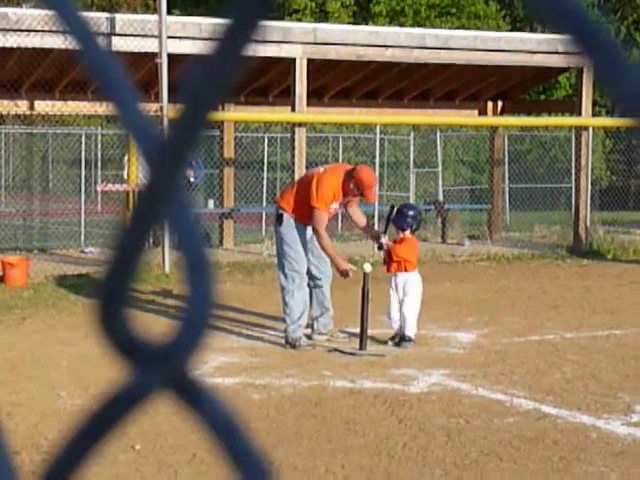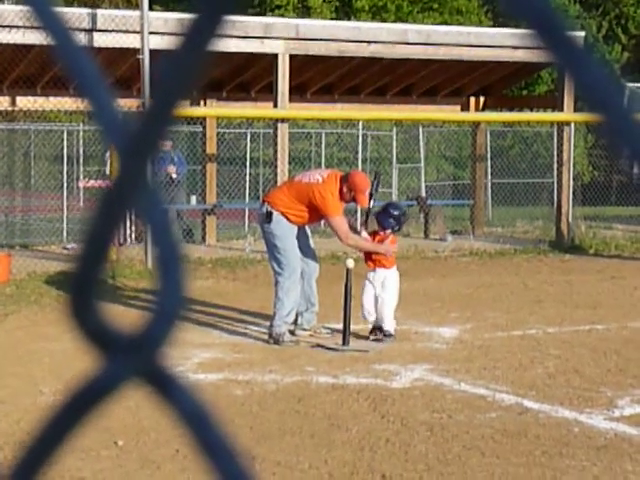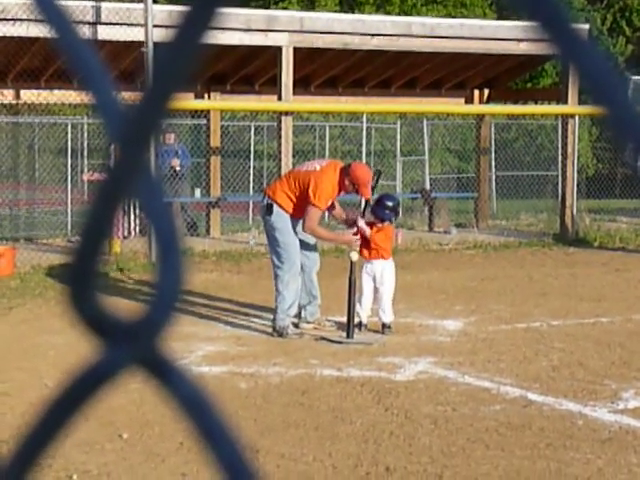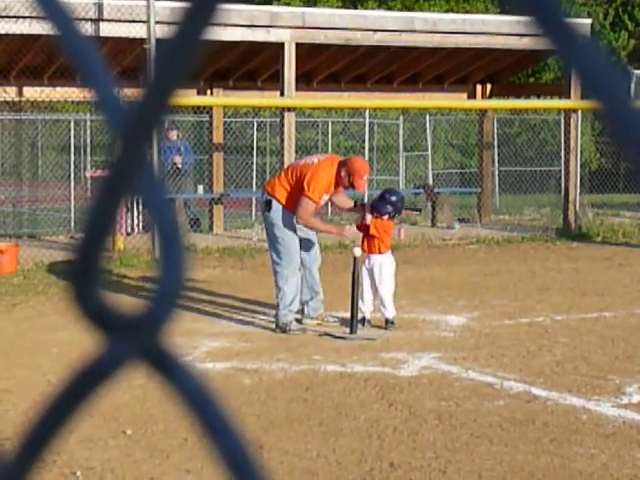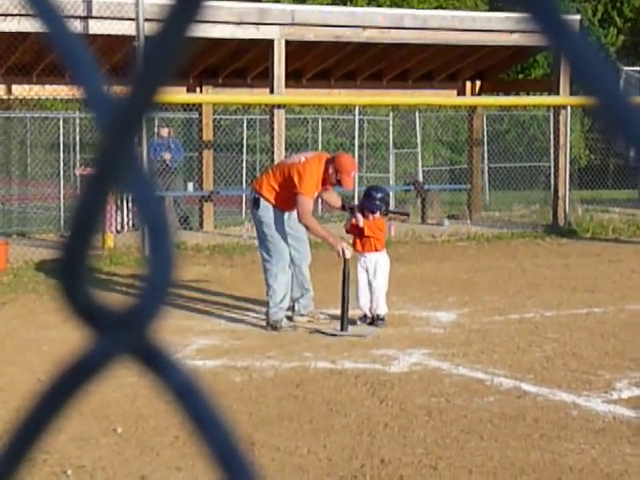
dt=1s
person 1, frame 1
left shoulder: (354, 180)
right shoulder: (327, 184)
left elbow: (353, 210)
right elbow: (319, 231)
left wrist: (376, 236)
right wrist: (338, 262)
left hip: (313, 221)
right hip: (291, 218)
left knee: (321, 274)
right knee: (296, 276)
left ankle: (323, 328)
right ankle: (294, 335)
person 1, frame 2
left shoulder: (340, 181)
right shoulder: (326, 192)
left elbow: (339, 218)
right elbow: (346, 237)
left wrist: (362, 238)
right wrist: (380, 248)
left hip: (294, 216)
right hip: (275, 215)
left knee: (309, 268)
right knee: (290, 272)
left ankle: (306, 324)
right ankle: (278, 331)
person 1, frame 3
left shoulder: (340, 171)
right shoulder: (324, 182)
left elbow: (330, 201)
right elbow: (309, 227)
left wrist: (347, 219)
right wrist: (341, 239)
left hip: (297, 210)
right hip: (278, 208)
left knee: (310, 262)
right knee: (290, 265)
left ankle: (309, 316)
right ankle: (282, 324)
person 1, frame 4
left shoulder: (340, 168)
right shoulder: (320, 175)
left elbow: (336, 195)
right elbow: (303, 217)
left wrist: (359, 208)
right wrist: (337, 230)
left hip: (299, 205)
right hip: (277, 204)
left knee: (311, 259)
right knee: (289, 261)
left ankle: (312, 311)
right ankle: (285, 320)
person 1, frame 5
left shoulder: (327, 164)
right shoulder: (309, 172)
left elbow: (326, 191)
right elbow: (305, 217)
left wrist: (347, 207)
right wrist: (333, 240)
left hip: (288, 204)
right hip: (267, 202)
left knee: (301, 257)
right knee: (279, 259)
left ankle: (303, 308)
right ankle: (275, 317)
person 2, frame 1
left shoulder: (410, 241)
right shoulder: (396, 242)
left elbow: (397, 251)
right elbow: (388, 260)
left wrist: (387, 243)
right wrist: (386, 248)
left hip: (410, 279)
right hip: (396, 278)
left knee: (408, 308)
right knee: (394, 308)
left ankle: (409, 336)
right ankle: (398, 332)
person 2, frame 2
left shoulder: (391, 238)
right shoulder: (373, 234)
left elbow: (377, 252)
left wrist: (367, 239)
right wrist: (362, 237)
left hip: (388, 275)
right hip: (372, 273)
left knee: (386, 304)
right knee: (367, 301)
left ankle: (389, 330)
right ankle: (377, 325)
person 2, frame 3
left shoulder: (388, 230)
right shoulder: (368, 226)
left elbow: (374, 239)
left wrist: (363, 227)
right wrist: (358, 225)
left hip: (384, 266)
right hip: (368, 265)
left knee: (384, 296)
right knee: (365, 294)
left ankle: (386, 323)
right ankle: (362, 321)
person 2, frame 4
left shoulder: (387, 224)
right shoulder: (375, 220)
left elbow: (369, 221)
right elbow: (360, 225)
left wrist: (368, 212)
right wrist: (366, 212)
left hip: (383, 261)
right hip: (369, 259)
left knee: (384, 291)
right knee: (366, 290)
left ankle: (389, 318)
right ankle: (365, 316)
person 2, frame 5
left shoulder: (379, 222)
right shoulder: (363, 219)
left elbow: (362, 224)
right elbow: (348, 228)
left wrist: (357, 213)
right wrist: (352, 215)
left hip: (378, 259)
right hip: (363, 258)
left knee: (378, 288)
right knee: (363, 288)
left ankle: (380, 314)
right ankle: (368, 314)
